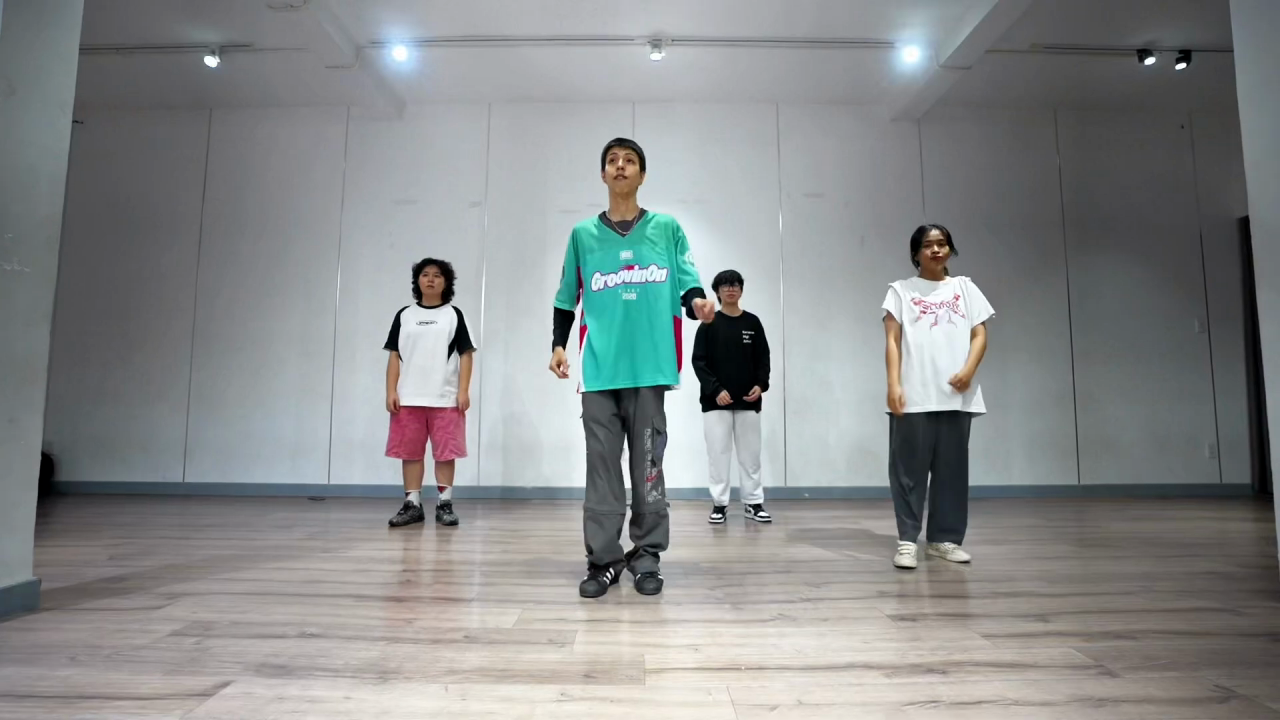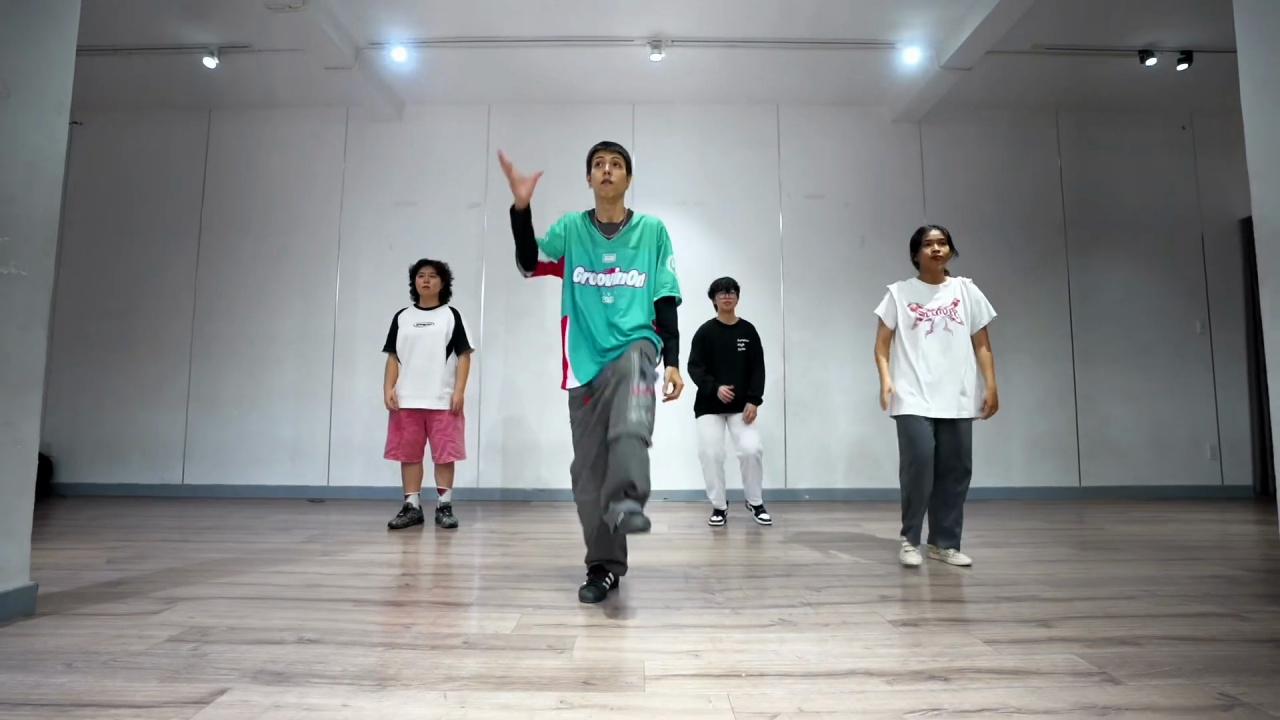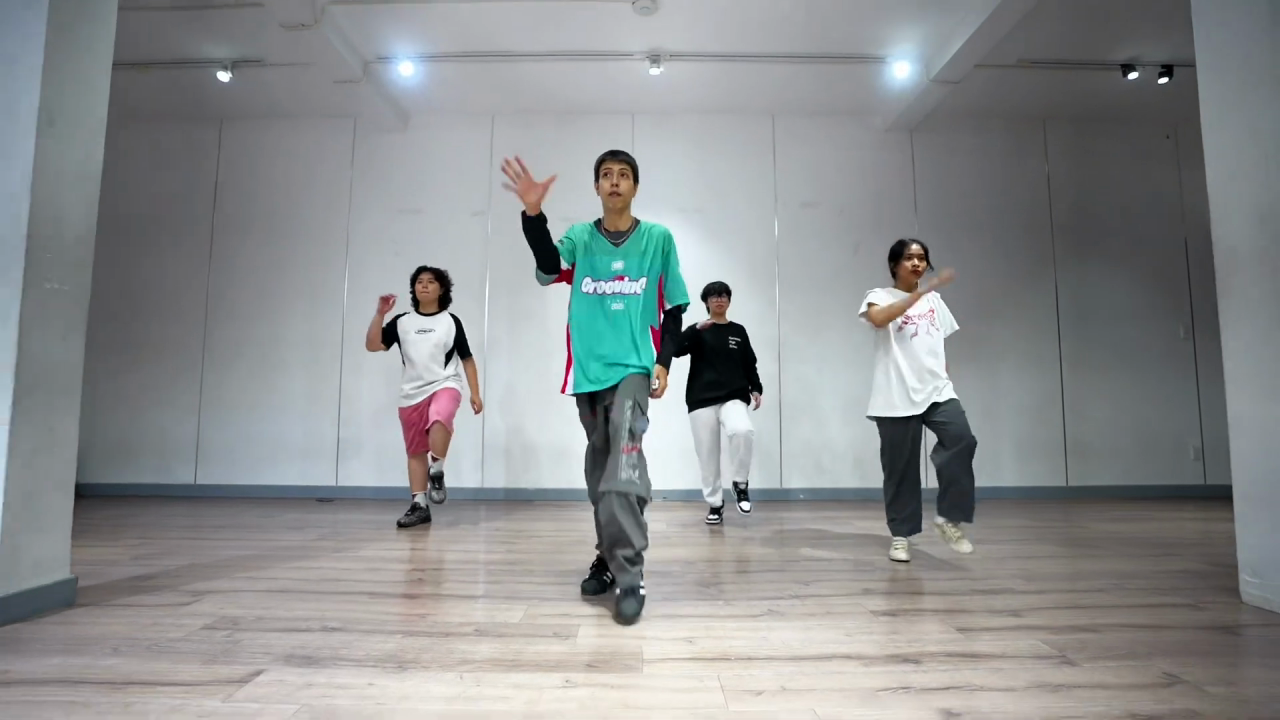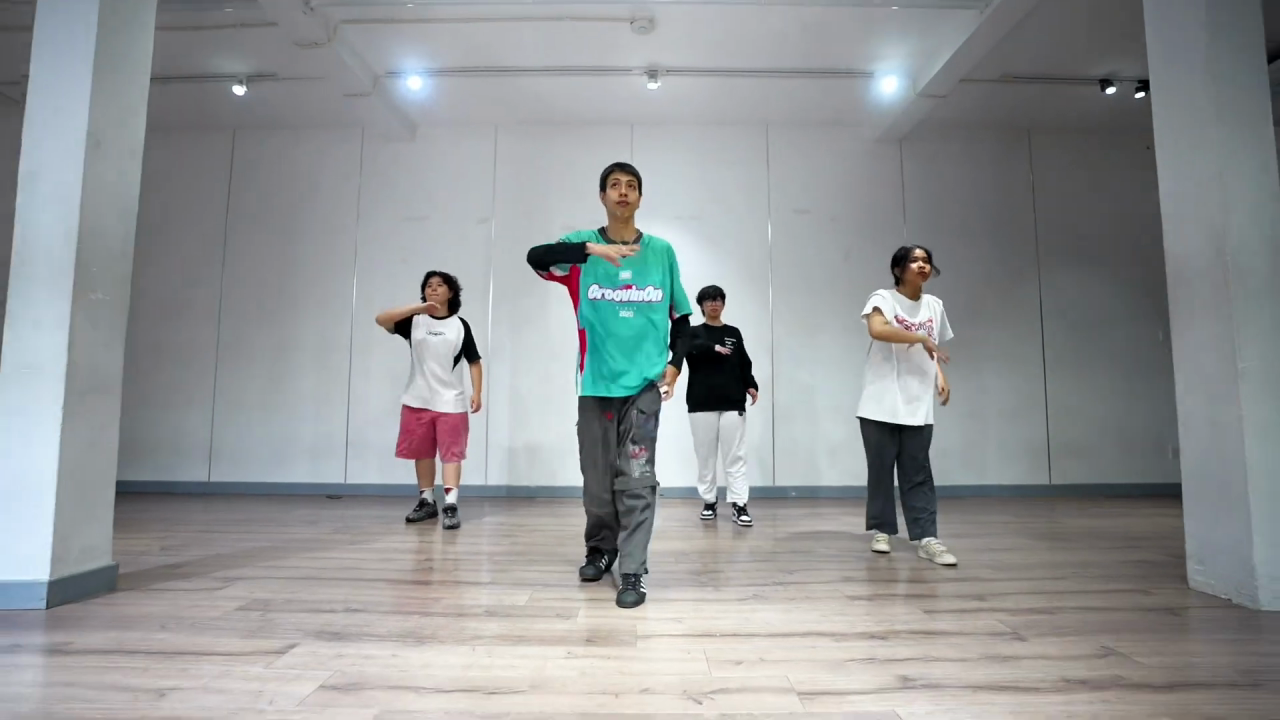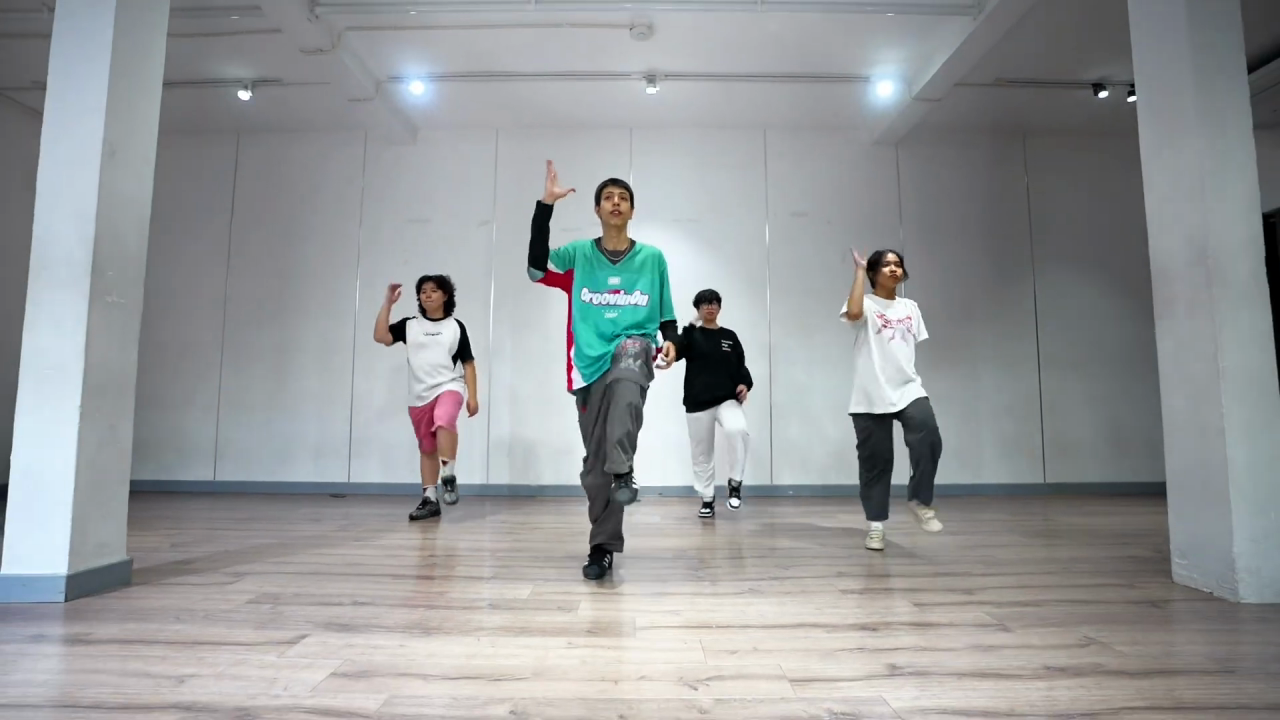
dt=0.4s
person 1, frame 1
left shoulder: (667, 228)
right shoulder: (582, 235)
left elbow: (687, 286)
right elbow: (566, 299)
left wrist: (700, 302)
right wrist: (558, 346)
left hip: (649, 366)
right hip: (598, 368)
left knee: (648, 463)
right knee: (601, 465)
left ankle: (646, 556)
right ankle: (604, 560)
person 1, frame 2
left shoulder: (652, 230)
right shoulder: (570, 228)
left elbow: (666, 301)
right elbow: (529, 263)
left wrist: (672, 362)
right wrist: (521, 207)
left hip: (634, 346)
right hip: (585, 359)
left knee: (630, 420)
right knee: (589, 465)
left ankle: (628, 499)
right ankle: (604, 563)
person 1, frame 3
left shoulder: (658, 238)
right shoulder: (580, 237)
left elbow: (673, 309)
right elbow: (549, 267)
left wrist: (664, 364)
right wrist: (532, 213)
left hip: (632, 366)
right hip: (588, 370)
left knee: (623, 465)
right knee: (600, 469)
left ankle: (628, 575)
right ankle: (609, 559)
person 1, frame 4
left shoulder: (662, 251)
right shoulder: (585, 243)
left elbow: (681, 316)
right elbow: (536, 259)
left wrist: (676, 361)
right wrist: (590, 250)
left hip: (645, 376)
right hip: (597, 377)
left knee: (637, 475)
right knee: (597, 474)
left ankle: (633, 570)
right ankle: (601, 548)
person 1, frame 5
left shoulder: (653, 259)
right shoulder: (577, 254)
left elbow: (667, 317)
right elbow: (536, 266)
left wrist: (670, 343)
right wrist: (546, 204)
left hip: (632, 348)
right hip: (590, 363)
left knee: (626, 369)
right knee: (594, 459)
left ankle: (621, 472)
right ankle: (604, 544)
person 2, frame 1
left shoulder: (965, 288)
right shoulder: (901, 291)
left elbow: (979, 336)
right elbow: (893, 340)
left wrist: (969, 370)
right wrist: (894, 385)
left hip: (956, 395)
right hip: (914, 395)
left knee: (953, 468)
right knee: (910, 469)
left ankle: (944, 538)
right ankle: (908, 540)
person 2, frame 2
left shoulder: (965, 290)
right shoulder: (899, 293)
left elbow: (981, 343)
right elbow: (880, 345)
left wrist: (990, 386)
right wrist: (885, 379)
left hip: (956, 398)
right hip: (913, 398)
left knee: (954, 472)
right knee: (918, 464)
left ankle: (944, 542)
right ankle: (910, 538)
person 2, frame 3
left shoulder: (935, 300)
right shoulder: (879, 296)
right elbow: (879, 318)
right wrist: (922, 291)
left hip: (937, 390)
right hip: (896, 397)
left knee: (961, 441)
right knee: (900, 468)
left ankle: (950, 517)
right ankle: (901, 535)
person 2, frame 4
left shoulder: (934, 305)
right shoulder: (883, 299)
right elbow: (877, 330)
left wrist: (940, 375)
right wrist: (921, 339)
left hip: (918, 405)
right hip: (880, 405)
left knee: (917, 472)
right knee: (880, 469)
left ankle: (927, 539)
right ankle: (881, 531)
person 2, frame 5
left shoulder: (910, 307)
right shoulder: (865, 302)
right elbow: (851, 312)
right wrist: (860, 272)
left hip: (909, 390)
right hip: (871, 397)
left knee: (928, 434)
right knee: (875, 461)
left ankle: (920, 501)
right ankle: (876, 524)
person 3, frame 1
left shoulder: (454, 315)
right shoulder: (404, 315)
left elbow: (466, 355)
right elbow: (394, 356)
left wrist: (464, 391)
right wrist: (391, 391)
left hip: (445, 398)
right hip: (409, 397)
left knee: (445, 452)
right knee: (410, 452)
left ankle: (444, 504)
right ankle: (412, 504)
person 3, frame 2
left shoulder: (451, 316)
right shoulder: (401, 318)
left elbow: (464, 356)
right elbow: (392, 358)
left wrist: (459, 390)
right wrist: (388, 388)
left hip: (443, 399)
right hip: (406, 399)
left knee: (444, 454)
right knee: (408, 453)
left ankle: (444, 507)
right ankle: (411, 507)
person 3, frame 3
left shoulder: (451, 322)
right shoulder: (402, 321)
left elbow: (467, 359)
right elbow: (372, 345)
left wrist: (475, 393)
right wrist: (380, 314)
left hip: (445, 386)
right hip: (412, 394)
left knee: (439, 421)
right knee: (416, 450)
left ankle: (437, 471)
right ankle: (419, 505)
person 3, frame 4
left shoulder: (460, 325)
right shoulder: (414, 321)
left elbow: (474, 362)
right elbow: (381, 319)
left wrist: (476, 393)
right wrist: (418, 308)
left hip: (451, 401)
right hip: (417, 400)
left knee: (451, 453)
right knee: (421, 452)
left ankle: (450, 506)
right ankle: (426, 501)
person 3, frame 5
left shoulder: (456, 326)
right shoulder: (409, 325)
left elbow: (468, 363)
right elbow: (380, 336)
left wrist: (473, 395)
right wrist: (388, 303)
left hip: (450, 387)
right hip: (420, 395)
left knee: (444, 423)
right knee: (427, 448)
left ankle: (448, 475)
right ankle: (430, 499)
person 4, frame 1
left shoulder: (752, 323)
right shoulder: (709, 324)
left elbow: (763, 358)
right elbow: (699, 361)
left wrist: (760, 384)
right wrist: (715, 390)
left hip: (747, 400)
right hip: (716, 400)
left knee: (750, 453)
right knee: (718, 452)
left ankle: (753, 503)
right ankle: (719, 504)
person 4, frame 2
left shoulder: (748, 330)
right shoulder: (706, 330)
left elbow: (756, 368)
right elbow: (694, 368)
left wrist: (754, 400)
right wrist: (715, 387)
left hip: (741, 405)
right hip: (709, 405)
left knee: (751, 450)
right knee: (710, 455)
left ankle: (754, 501)
right ankle: (718, 506)
person 4, frame 3
left shoulder: (739, 331)
right shoulder: (698, 330)
left elbow: (749, 364)
right elbow: (676, 348)
left wrist: (756, 389)
right wrist: (697, 329)
left hip: (734, 397)
right hip: (701, 400)
left knee: (743, 431)
right knee: (707, 455)
left ankle: (740, 483)
right ankle: (715, 504)
person 4, frame 4
left shoulder: (734, 333)
right shoulder: (694, 332)
left elbow: (744, 365)
left wrist: (751, 386)
right wrist: (711, 348)
left hip: (732, 403)
right hip: (701, 404)
left knee: (734, 454)
right knee: (705, 455)
left ankle: (739, 504)
right ankle: (709, 501)
person 4, frame 5
left shoulder: (730, 336)
right shoulder: (690, 334)
left elbow: (740, 366)
right elbow: (674, 354)
left wrist: (746, 383)
right wrist: (690, 329)
left hip: (728, 399)
right hip: (698, 403)
left knee: (738, 430)
right knee: (701, 454)
left ankle: (735, 483)
right ankle: (707, 499)
